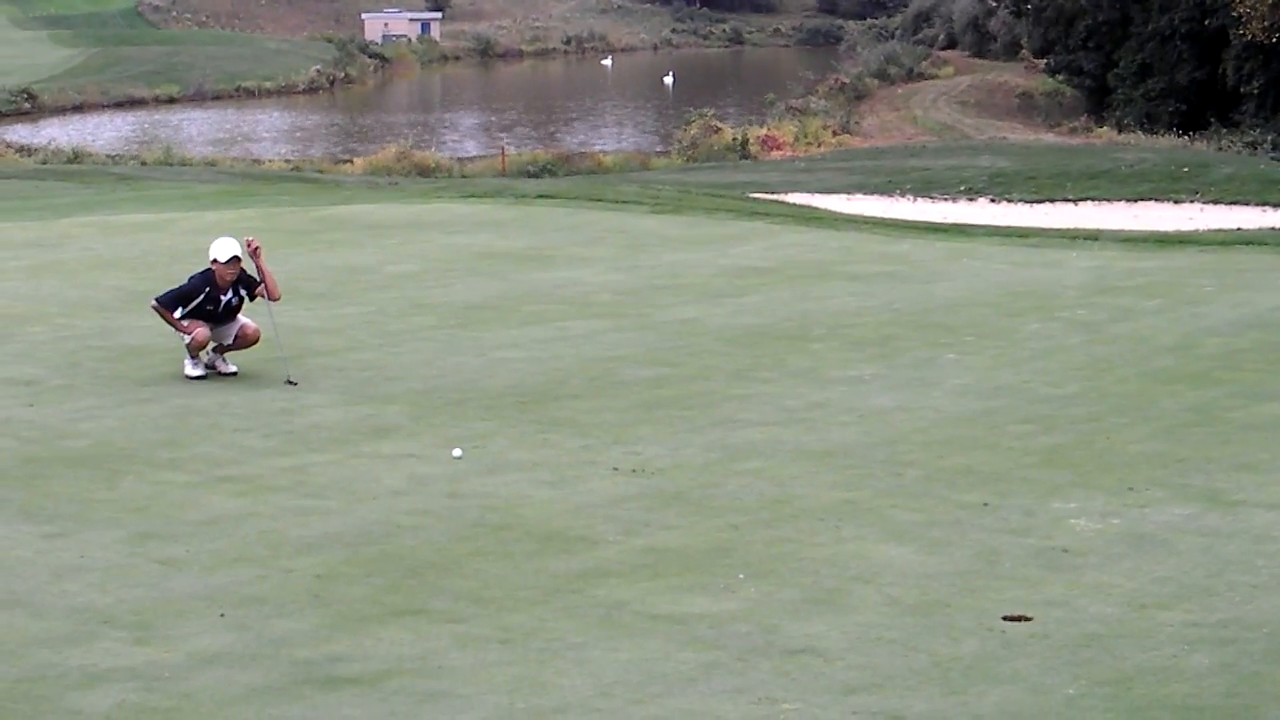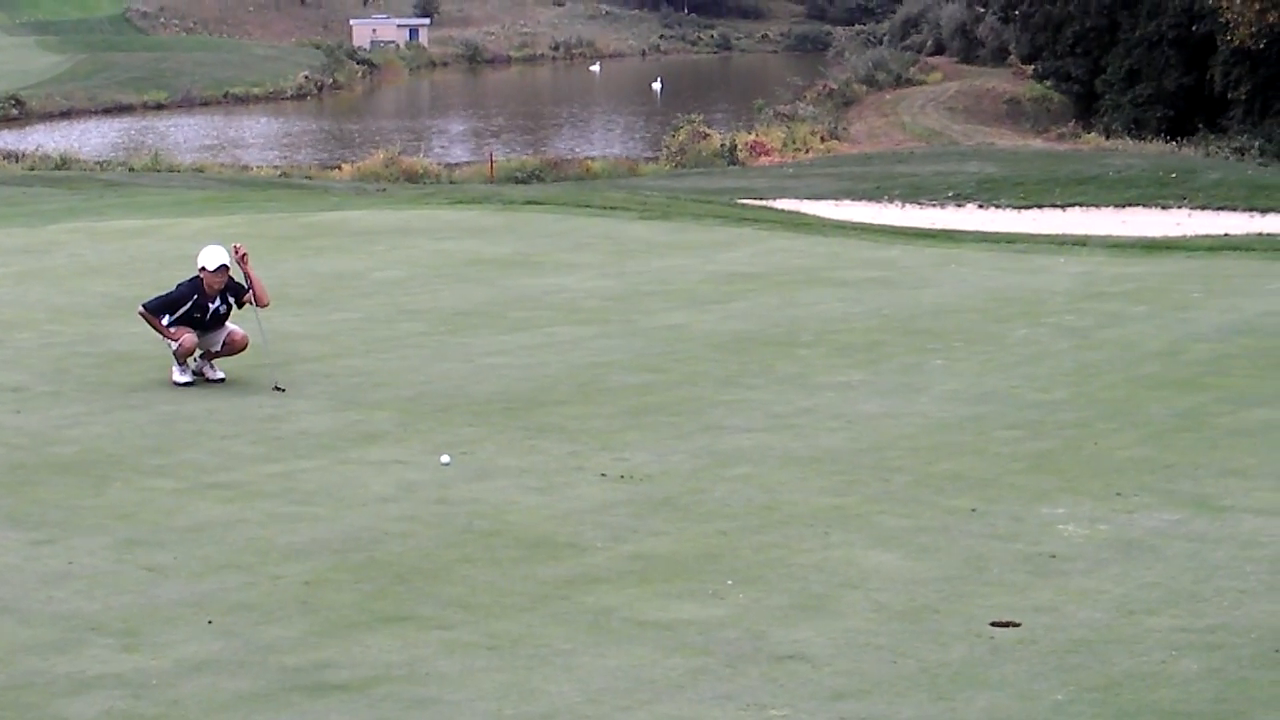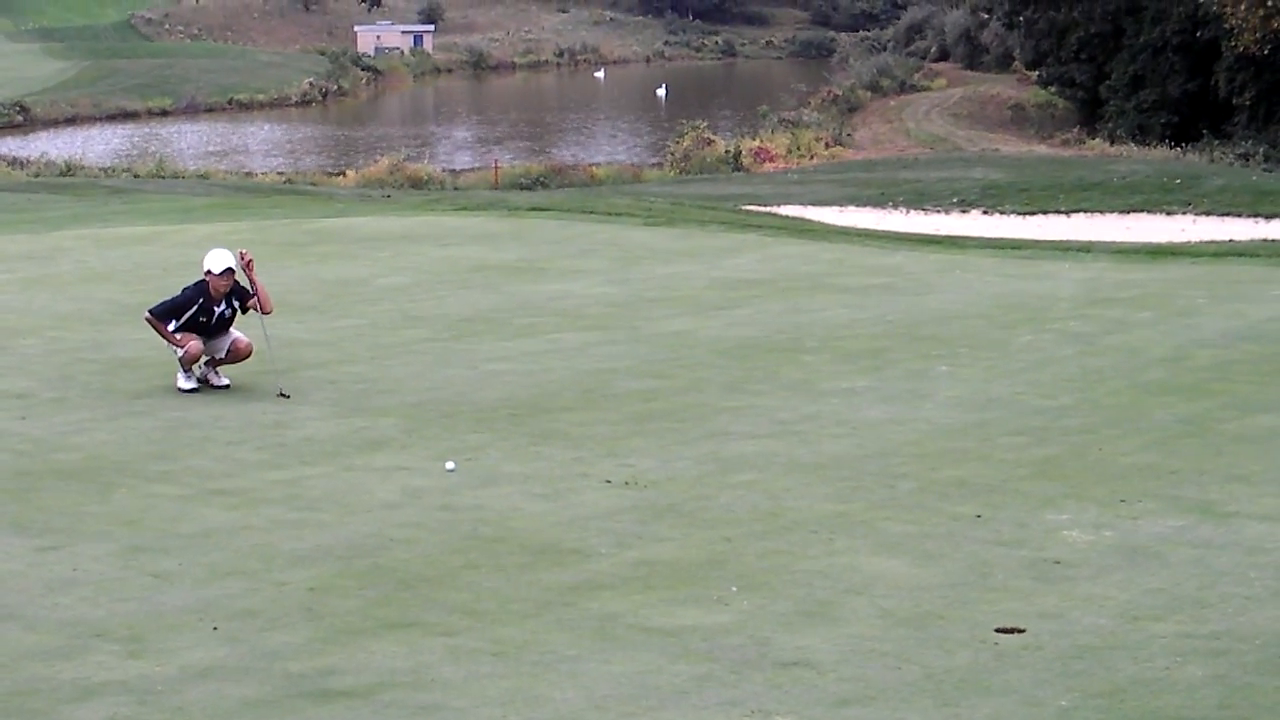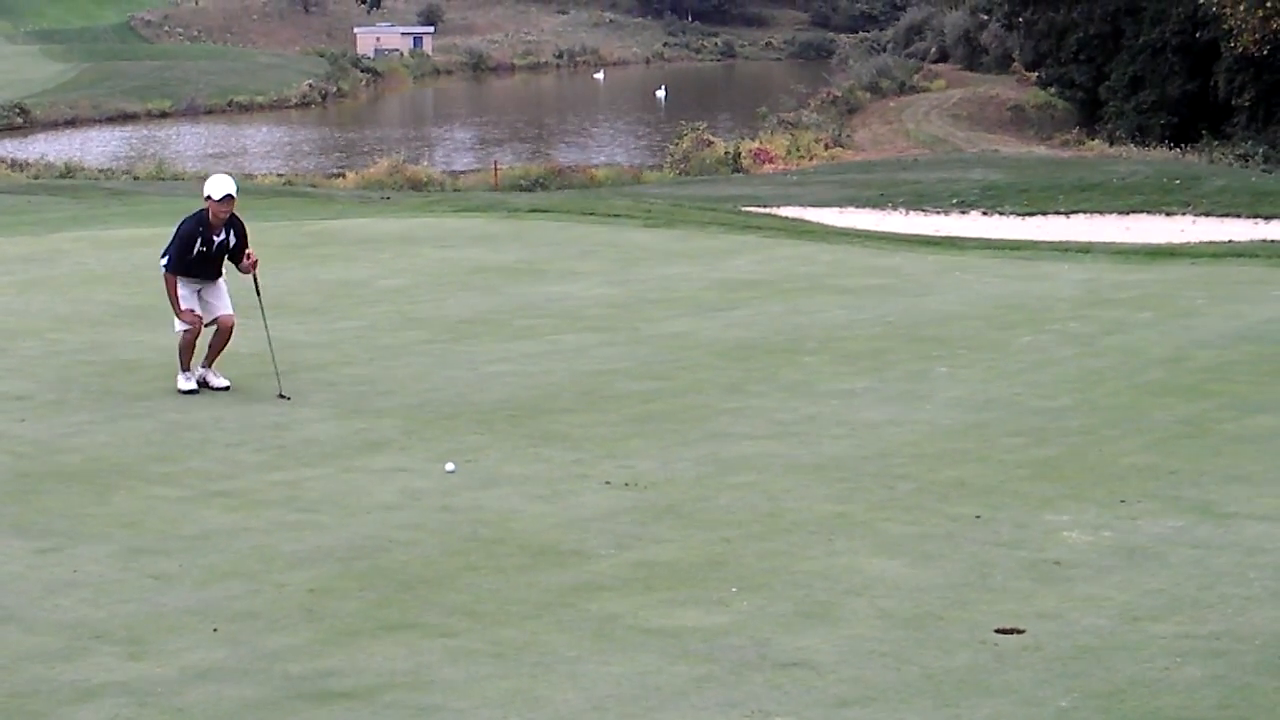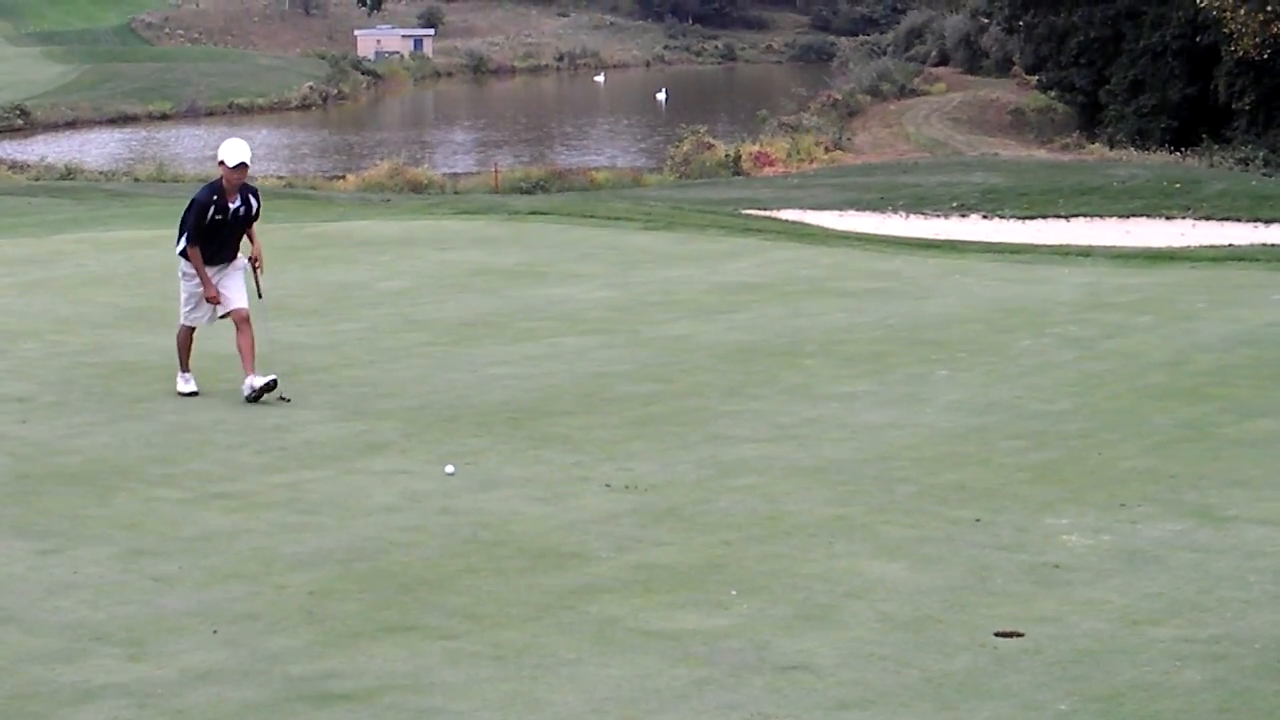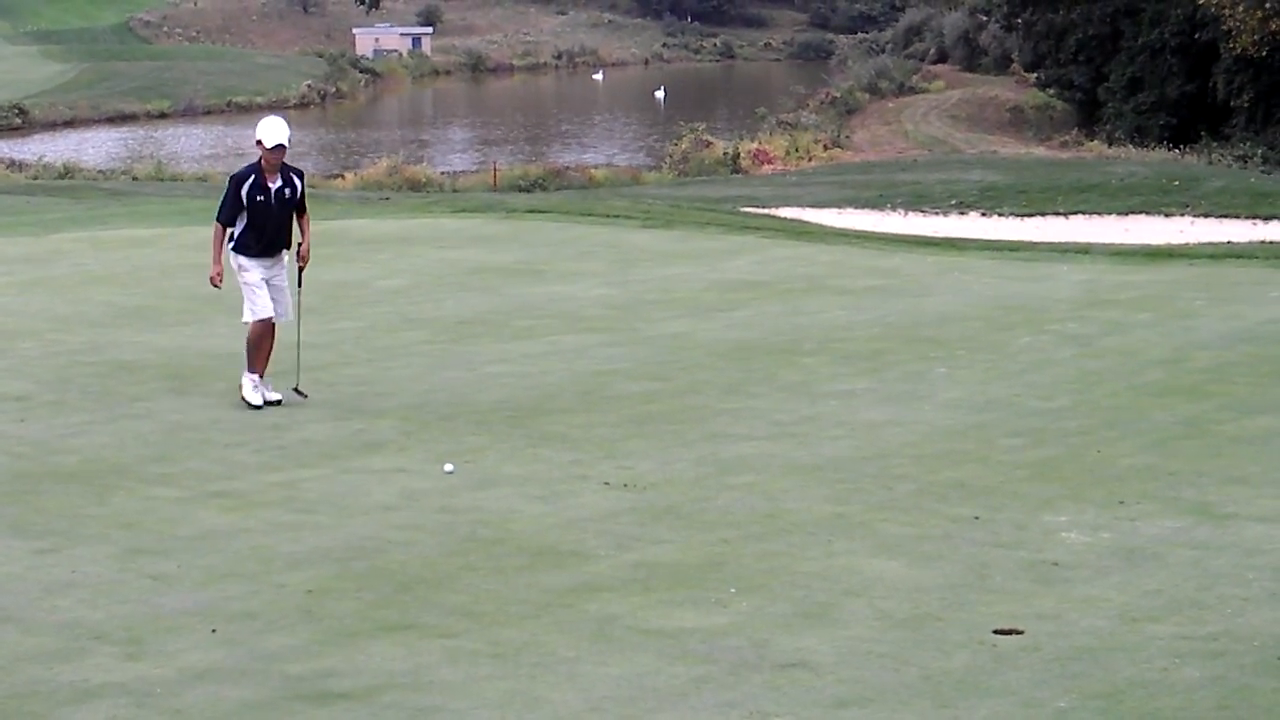
dt=0.4s
person 1, frame 1
left shoulder: (242, 280)
right shoulder: (199, 285)
left elbow: (274, 295)
right elbow: (157, 304)
left wrist: (259, 261)
right wrist: (182, 328)
left hip: (224, 322)
right hip: (193, 322)
left knee: (252, 333)
right knee: (202, 336)
left ankle: (216, 355)
right ankle: (192, 359)
person 1, frame 2
left shoulder: (230, 288)
right shoulder: (187, 292)
left elbow: (263, 301)
right elbow: (144, 310)
left wrist: (246, 268)
right wrist: (169, 335)
left hip: (211, 330)
right hip: (181, 329)
left knee: (240, 340)
right knee: (189, 342)
left ankle: (204, 362)
right ankle: (180, 365)
person 1, frame 3
left shoulder: (236, 292)
right shoulder: (193, 297)
left elbow: (266, 309)
right elbow: (150, 316)
left wrist: (251, 275)
right wrist: (175, 341)
left hip: (217, 336)
right hip: (187, 335)
left knee: (244, 348)
right knee: (195, 349)
left ankle: (208, 369)
right ankle: (185, 373)
person 1, frame 4
left shoulder: (235, 226)
right shoulder: (191, 228)
left elbow: (239, 263)
right elbow: (170, 272)
left wrist: (249, 265)
right wrist: (179, 311)
left hip: (212, 279)
right hip: (182, 278)
left knee: (227, 323)
right knee: (192, 327)
left ankle: (205, 369)
right ankle: (185, 373)
person 1, frame 5
left shoulder: (251, 196)
right shoulder: (204, 199)
right elbow: (192, 245)
left wrist: (255, 247)
right wrist: (207, 283)
left hip: (230, 264)
right hip: (197, 265)
left knee: (242, 316)
right knee: (190, 324)
left ankle: (251, 380)
right ankle: (184, 374)
person 1, frame 6
left shoulder: (295, 178)
right shoulder: (243, 179)
left elbow: (301, 212)
right elbow: (222, 222)
left wrist: (305, 240)
right wrist: (216, 263)
left hip: (277, 259)
right hip: (248, 259)
left knee: (270, 323)
right knee: (261, 320)
left ankle: (259, 381)
right ankle: (250, 376)
